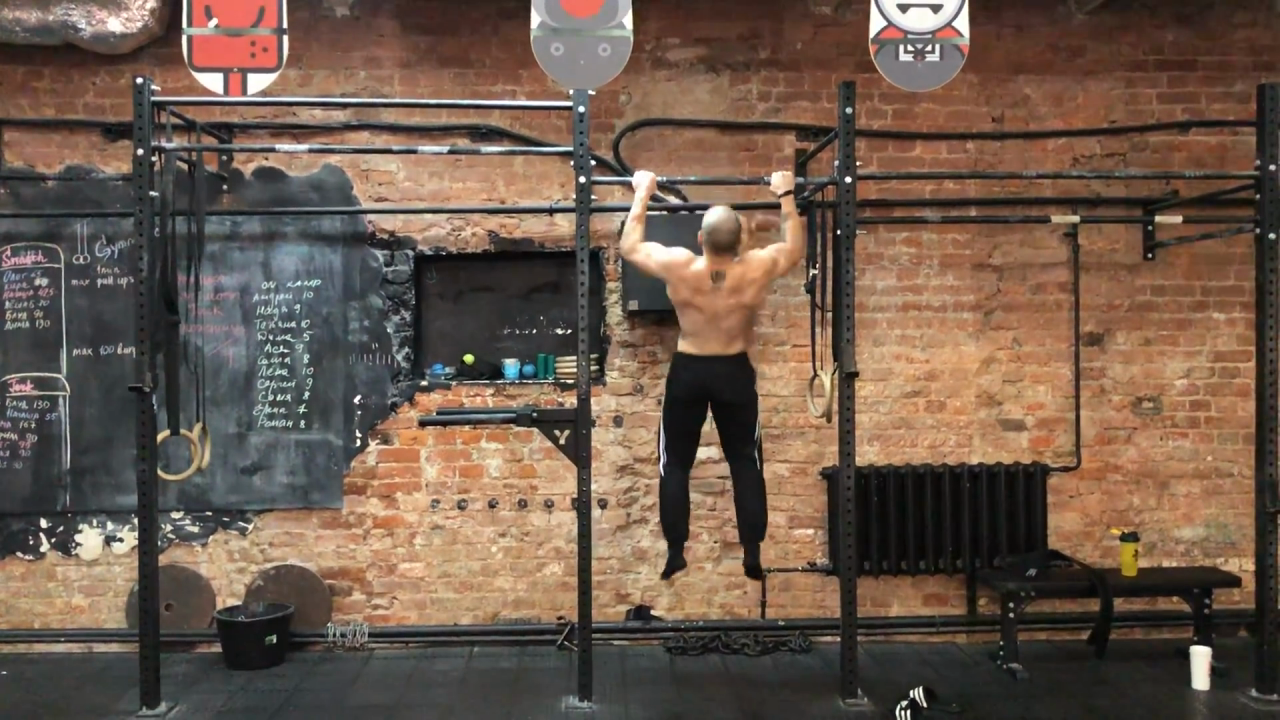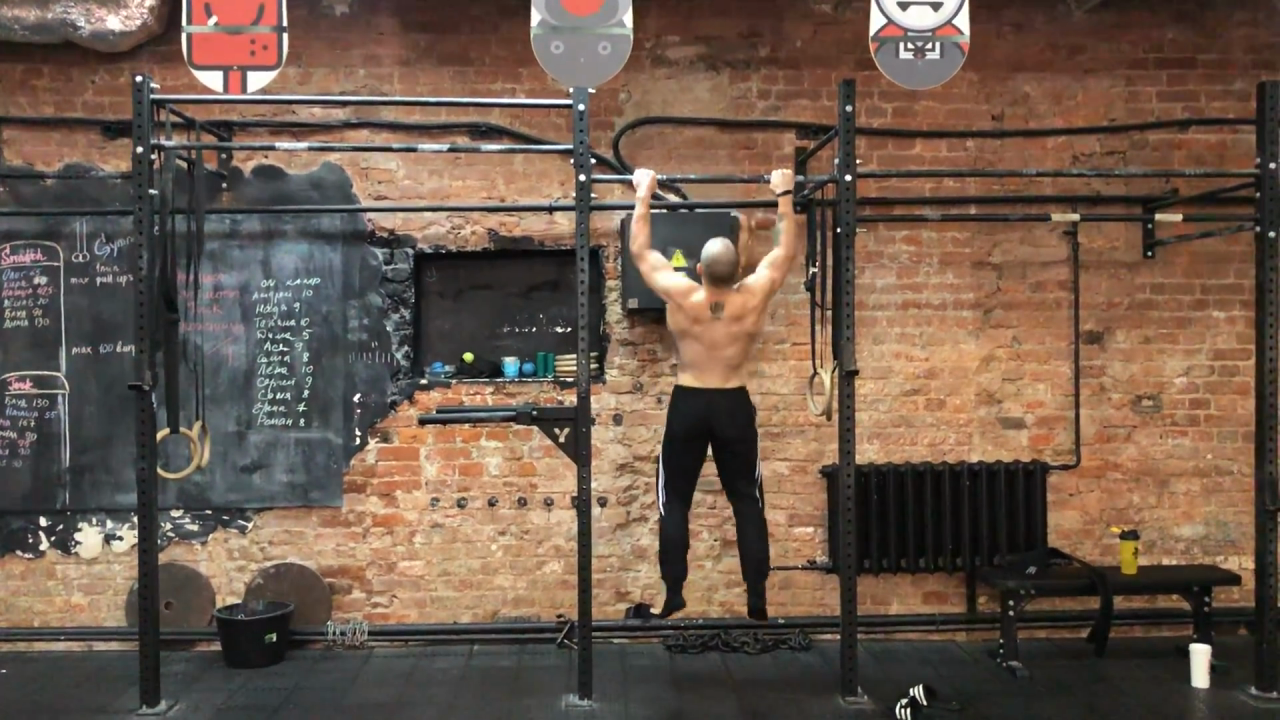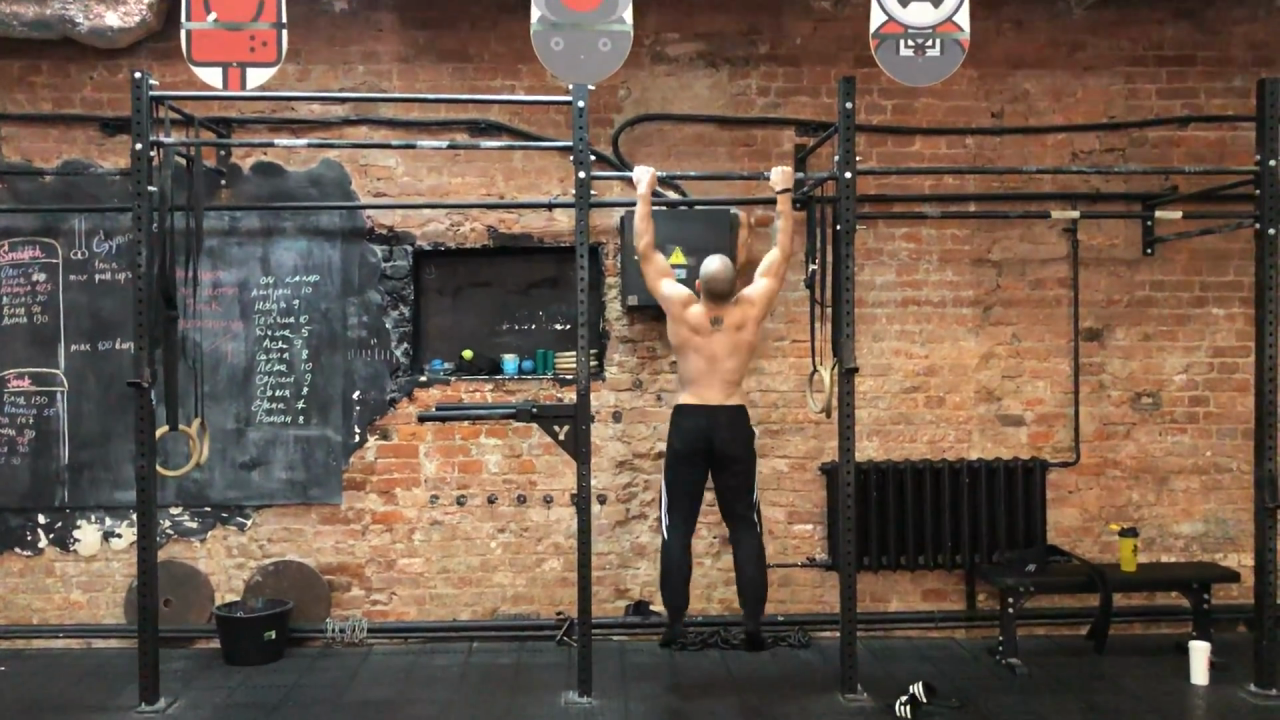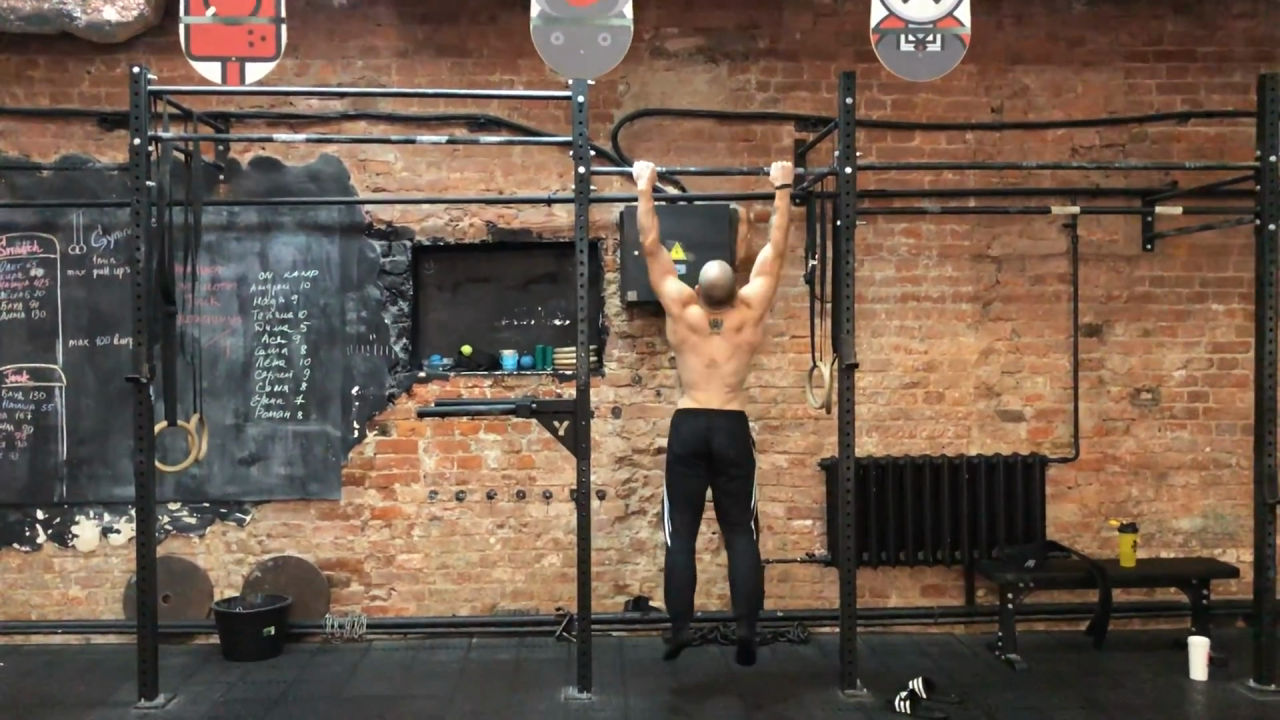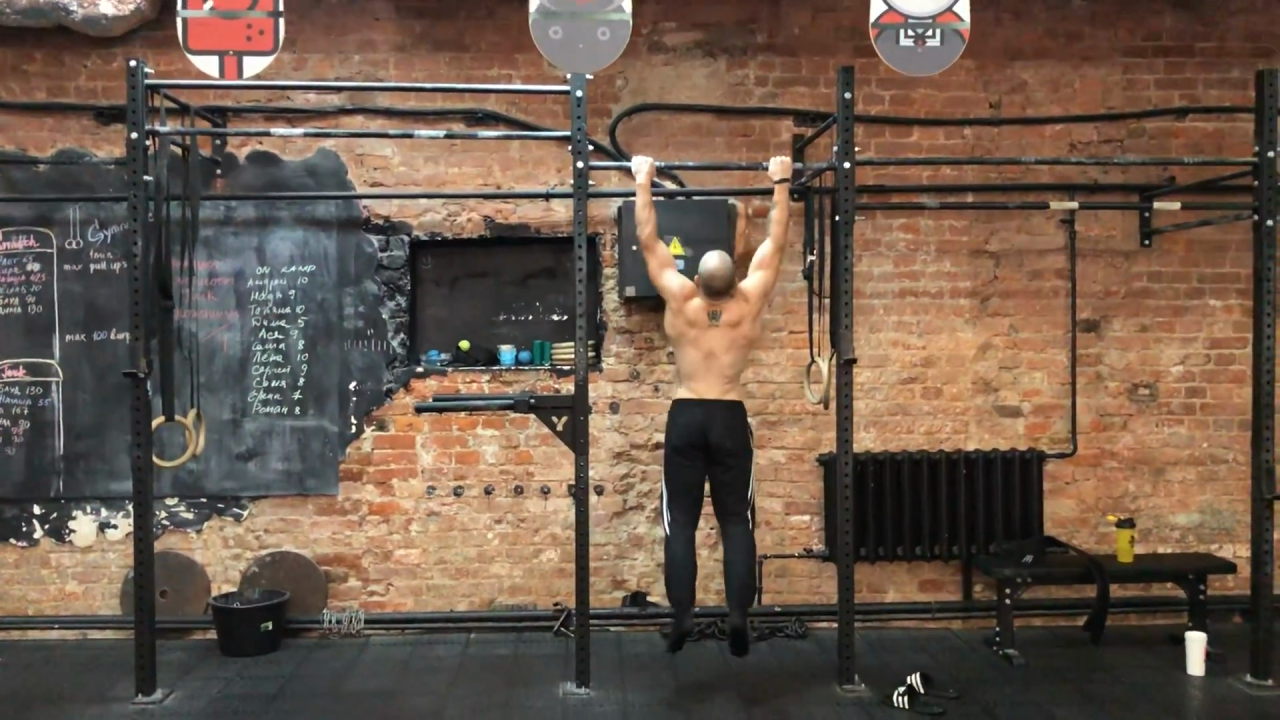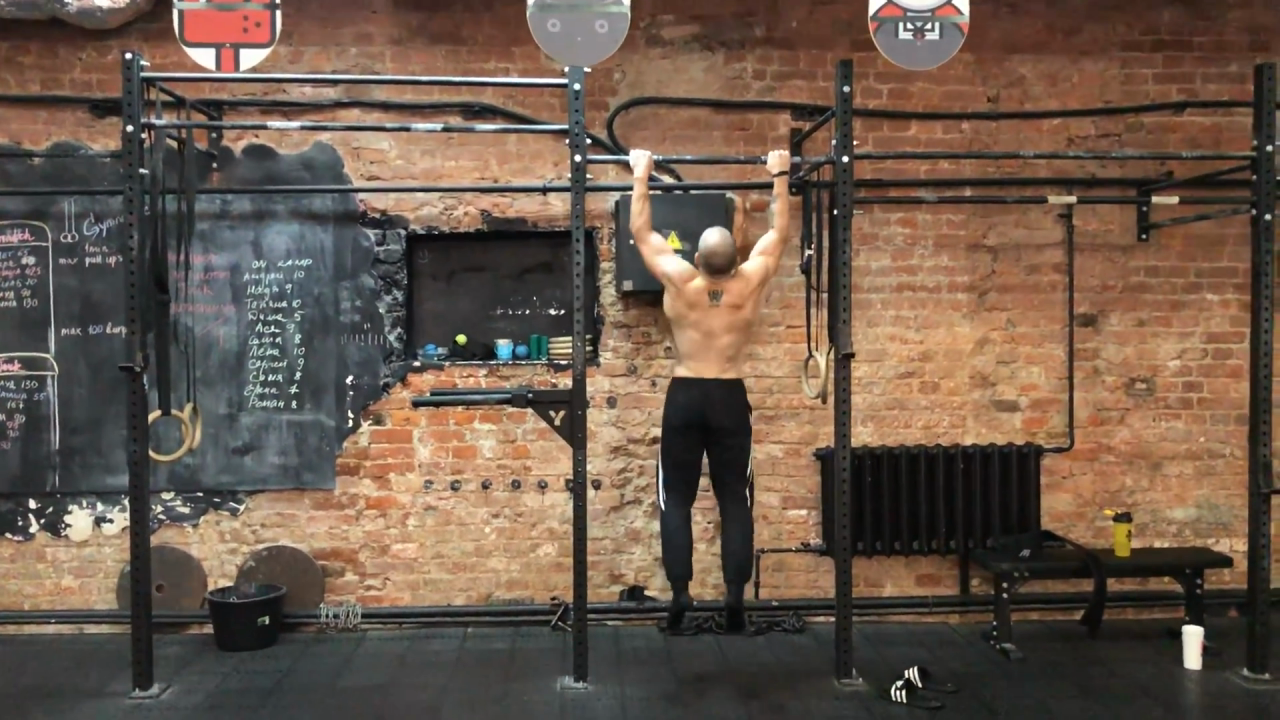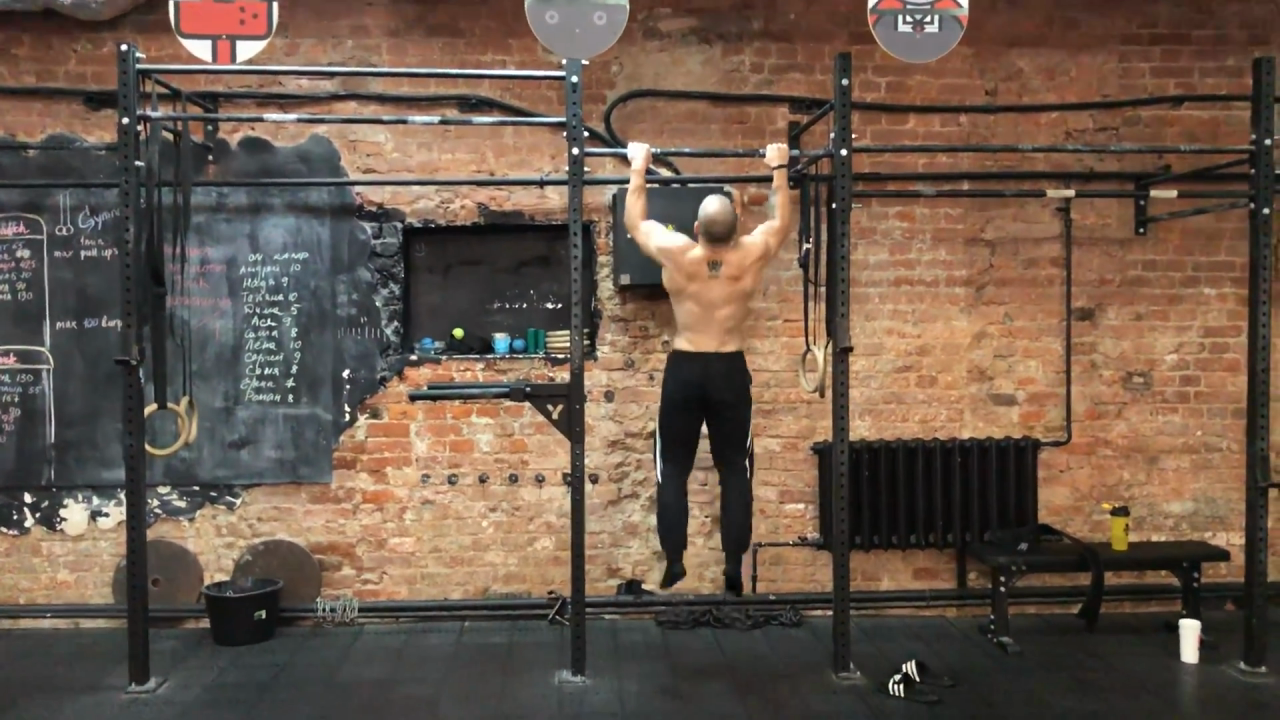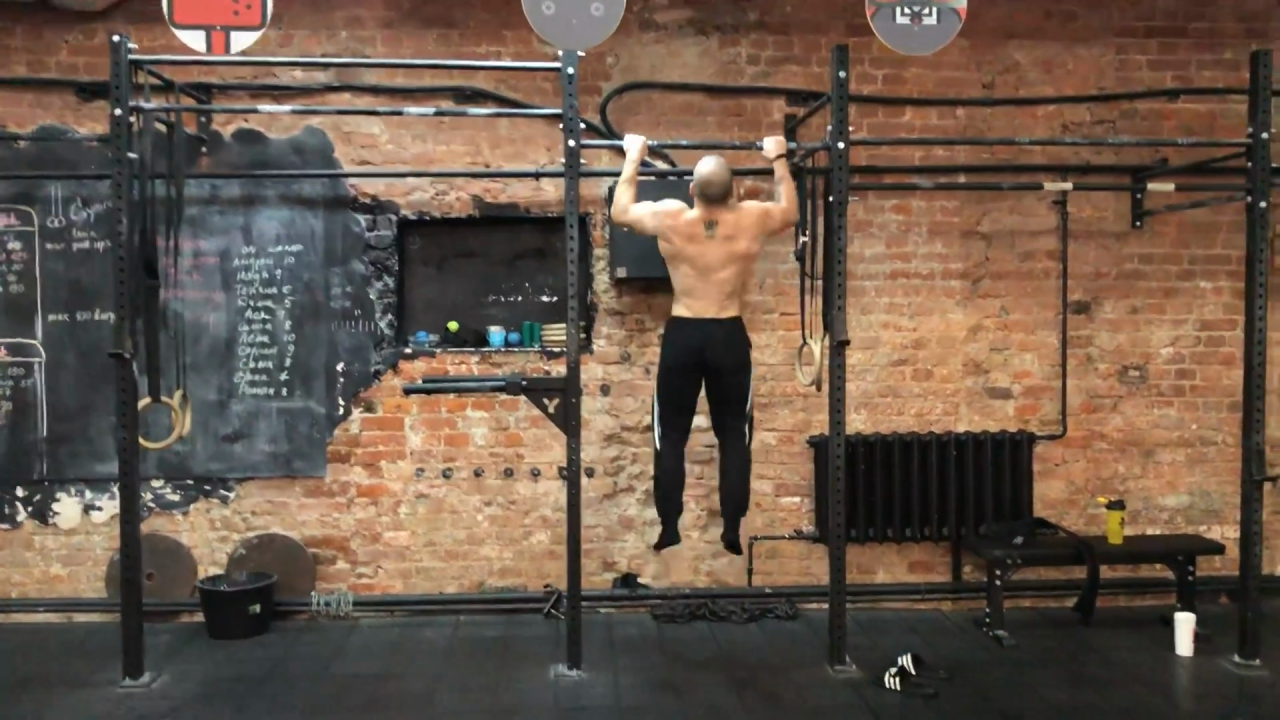
dt=0.1s
person 1, frame 1
left shoulder: (679, 268)
right shoulder: (756, 271)
left elbow: (629, 247)
right elbow: (796, 249)
left hip: (687, 372)
right hip: (735, 373)
left knee: (675, 465)
right knee: (746, 464)
left ankle: (676, 553)
right ankle: (752, 555)
person 1, frame 2
left shoulder: (680, 296)
right shoulder: (755, 297)
left elbow: (639, 250)
right elbow: (788, 248)
left wrist: (643, 194)
right wrist: (784, 193)
left hip: (687, 407)
right hip: (734, 407)
left knee: (674, 502)
right knee: (747, 502)
left ankle: (674, 594)
right ankle: (756, 597)
person 1, frame 3
left shoulder: (679, 310)
right shoulder: (752, 310)
left elbow: (646, 250)
right elbow: (781, 250)
left wrist: (644, 191)
right wrist: (783, 193)
left hip: (688, 424)
right hip: (733, 425)
left knee: (677, 528)
right knee: (744, 526)
left ankle: (676, 618)
right ankle: (753, 621)
person 1, frame 4
left shoulder: (680, 311)
right shoulder: (751, 313)
left elbow: (651, 246)
right elbow: (775, 246)
left wrist: (645, 185)
right wrist: (782, 187)
left hip: (687, 429)
right hip: (733, 431)
left knee: (680, 536)
right knee: (741, 535)
left ankle: (681, 627)
right ankle: (746, 630)
person 1, frame 5
left shoulder: (679, 301)
right shoulder: (750, 303)
left elbow: (648, 240)
right elbow: (776, 240)
left wrist: (643, 182)
right wrist: (781, 182)
left hip: (685, 419)
right hip: (730, 420)
left knee: (680, 523)
right knee: (736, 523)
left ankle: (683, 613)
right ankle: (739, 616)
person 1, frame 6
left shoulder: (678, 283)
right shoulder: (751, 284)
left elbow: (641, 231)
right elbow: (778, 231)
left wrist: (640, 175)
right wrist: (780, 175)
left hip: (684, 398)
right hip: (729, 399)
left knee: (676, 501)
right knee: (735, 502)
left ankle: (680, 591)
right ankle: (734, 595)
person 1, frame 7
left shoulder: (675, 251)
right shoulder: (753, 253)
left elbow: (632, 219)
right elbow: (782, 220)
left wrist: (638, 168)
right wrist: (779, 169)
left hip: (683, 369)
right hip: (729, 370)
left knee: (673, 471)
right knee: (734, 470)
left ankle: (674, 561)
right ankle: (734, 566)
person 1, frame 8
left shoulder: (670, 217)
right shoulder: (752, 219)
left elbow: (620, 211)
right elbow: (790, 211)
left wrist: (633, 159)
right wrist: (779, 160)
left hip: (681, 336)
right hip: (729, 336)
left knee: (671, 437)
right knee: (733, 436)
left ankle: (669, 527)
right ankle: (732, 529)
